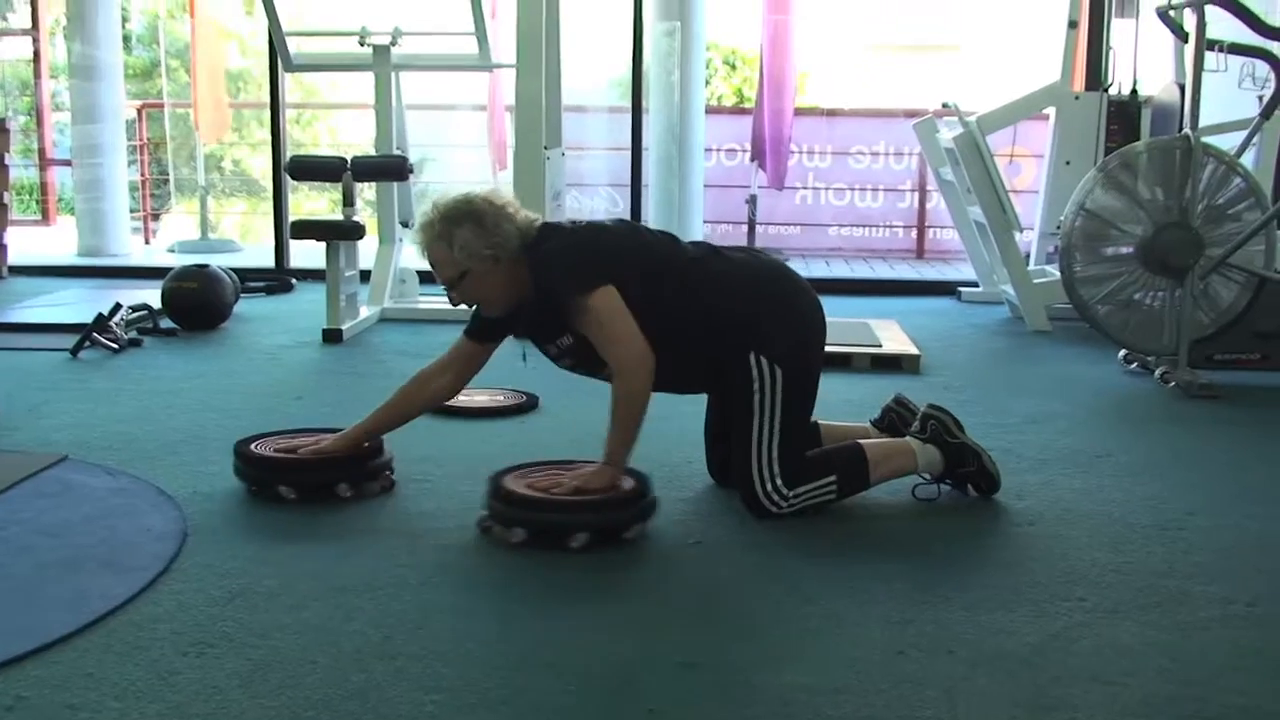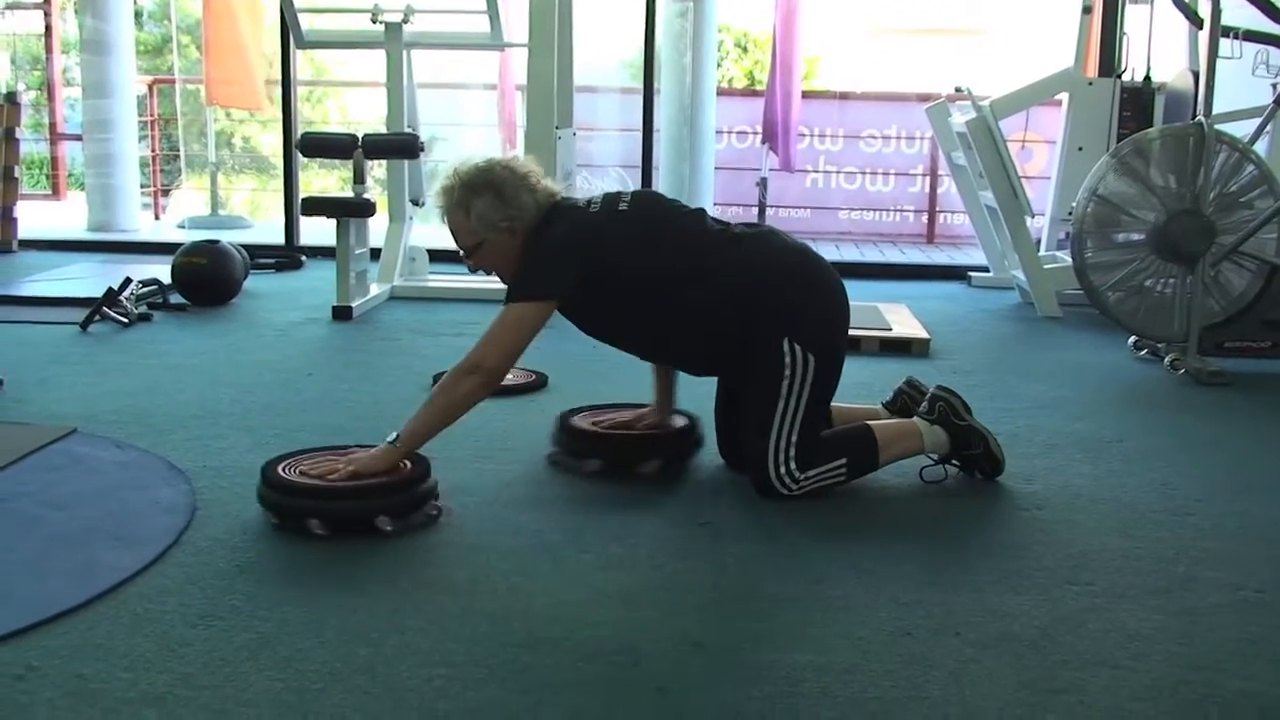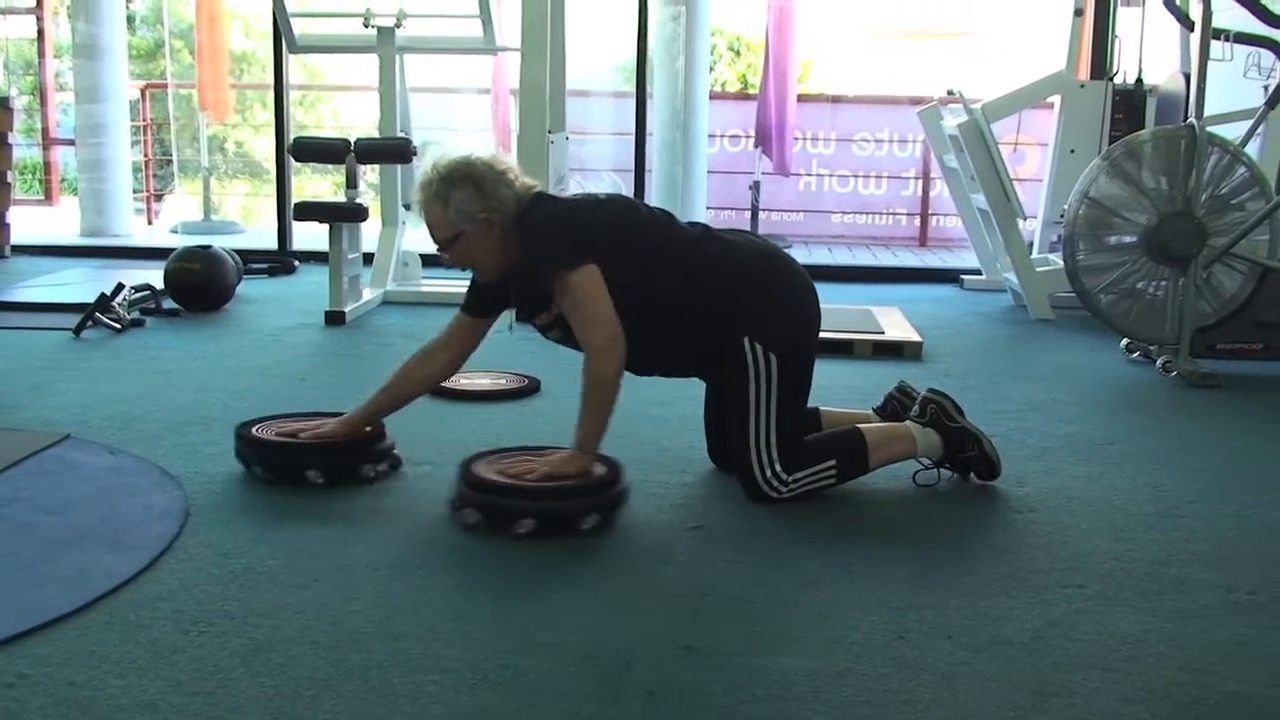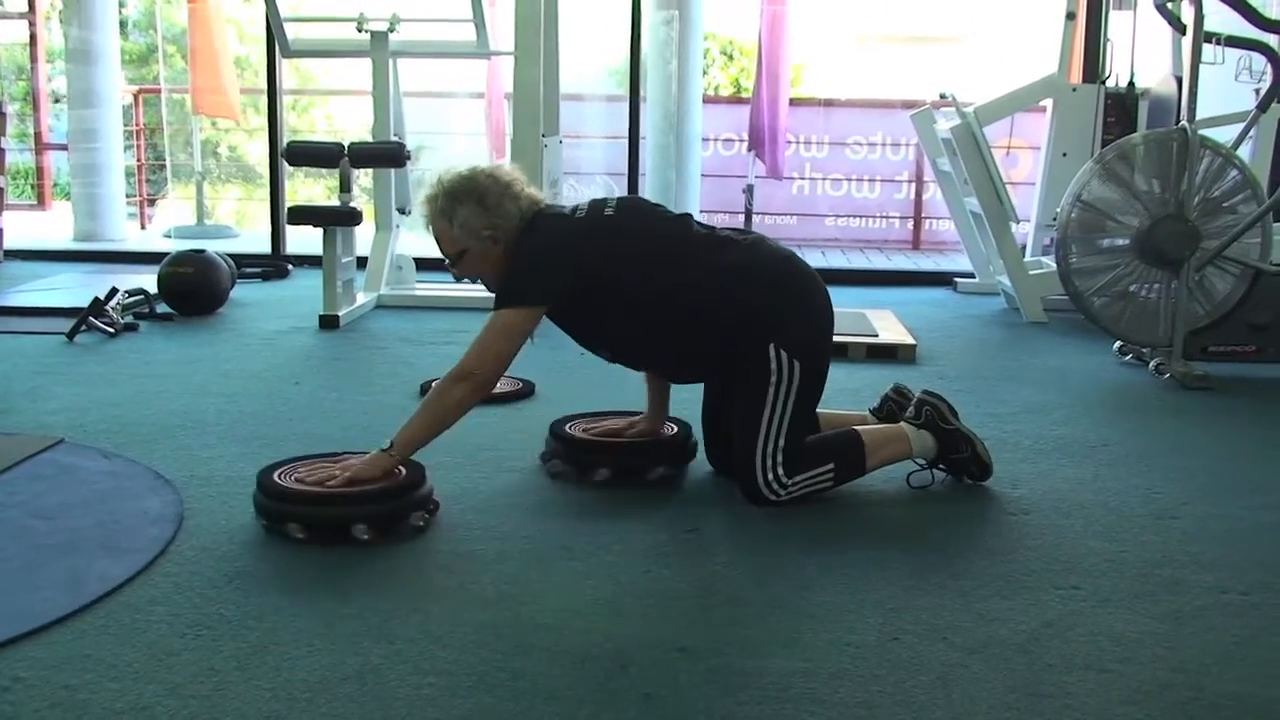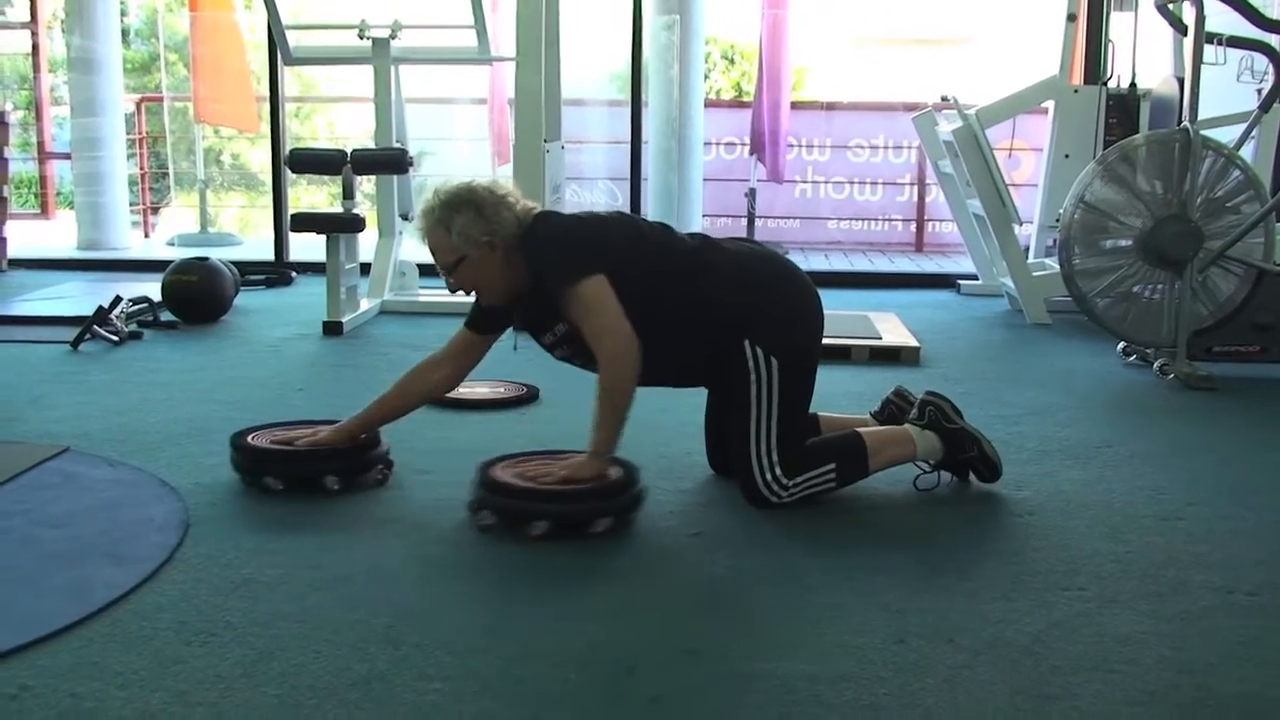
dt=1s
person 1, frame 1
left shoulder: (563, 261)
right shoulder: (514, 290)
left elbow: (635, 368)
right elbow: (442, 376)
left wrist: (611, 469)
right wrist: (349, 438)
left hip: (773, 324)
right hip: (747, 331)
left knee: (771, 491)
right knee: (730, 468)
left ankle: (926, 452)
right ankle: (894, 425)
person 1, frame 2
left shoulder: (558, 249)
right shoulder: (578, 231)
left elbow: (480, 370)
left wrist: (392, 451)
right wrist: (663, 406)
left hip: (796, 310)
right hip: (772, 305)
left knee: (779, 472)
right knee: (741, 449)
left ankle: (932, 433)
right ankle: (904, 407)
person 1, frame 3
left shoulder: (552, 233)
right shoulder: (506, 264)
left elbow: (606, 349)
right elbow: (441, 354)
left wrist: (582, 454)
right wrist: (353, 422)
left hip: (766, 309)
right hip: (742, 313)
left knee: (770, 476)
right knee: (732, 453)
left ankle: (925, 437)
right ankle: (895, 412)
person 1, frame 4
left shoulder: (542, 256)
right shoulder: (561, 239)
left elbow: (470, 380)
left wrist: (386, 458)
right wrist: (656, 416)
left hip: (781, 316)
right hip: (753, 312)
left knee: (768, 479)
right knee: (729, 456)
left ankle: (919, 438)
right ankle: (891, 413)
person 1, frame 5
left shoulder: (556, 250)
right shoulder: (511, 282)
left elbow: (621, 357)
right elbow: (442, 368)
left wrist: (597, 459)
right wrist: (348, 430)
left hip: (769, 314)
right hip: (748, 319)
left knee: (771, 482)
right knee: (731, 458)
left ankle: (924, 440)
right ankle: (895, 416)
